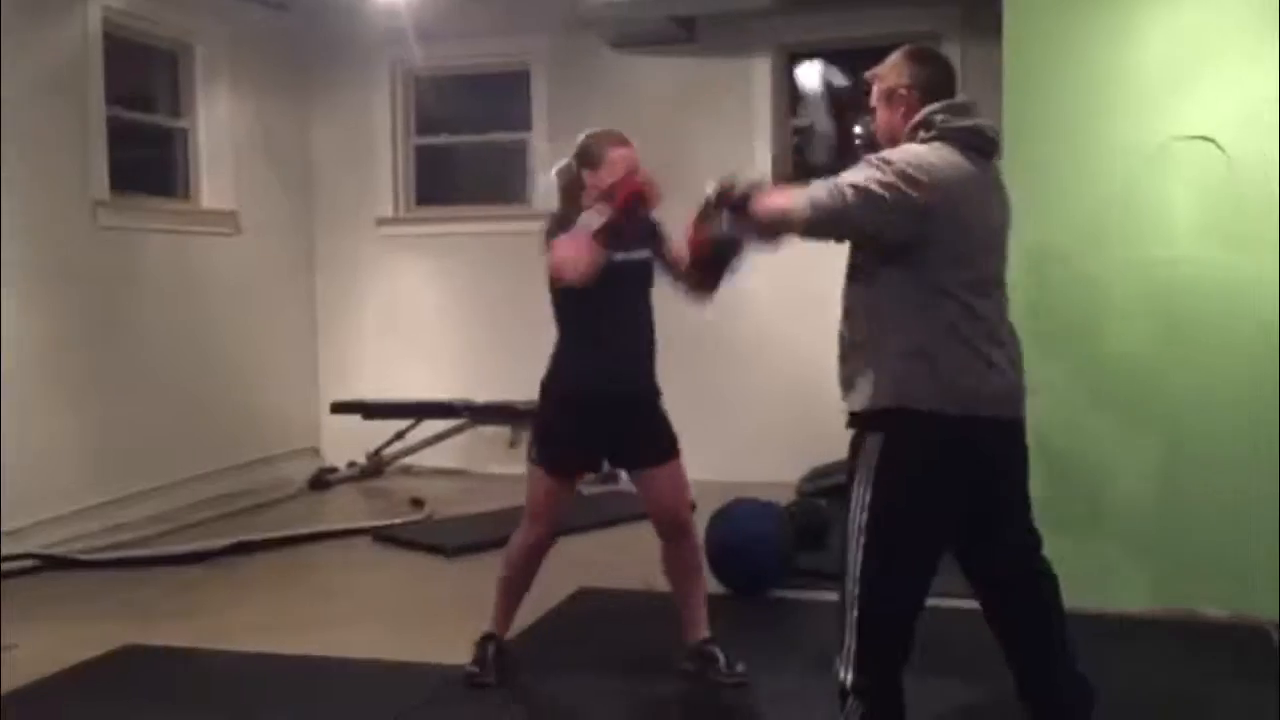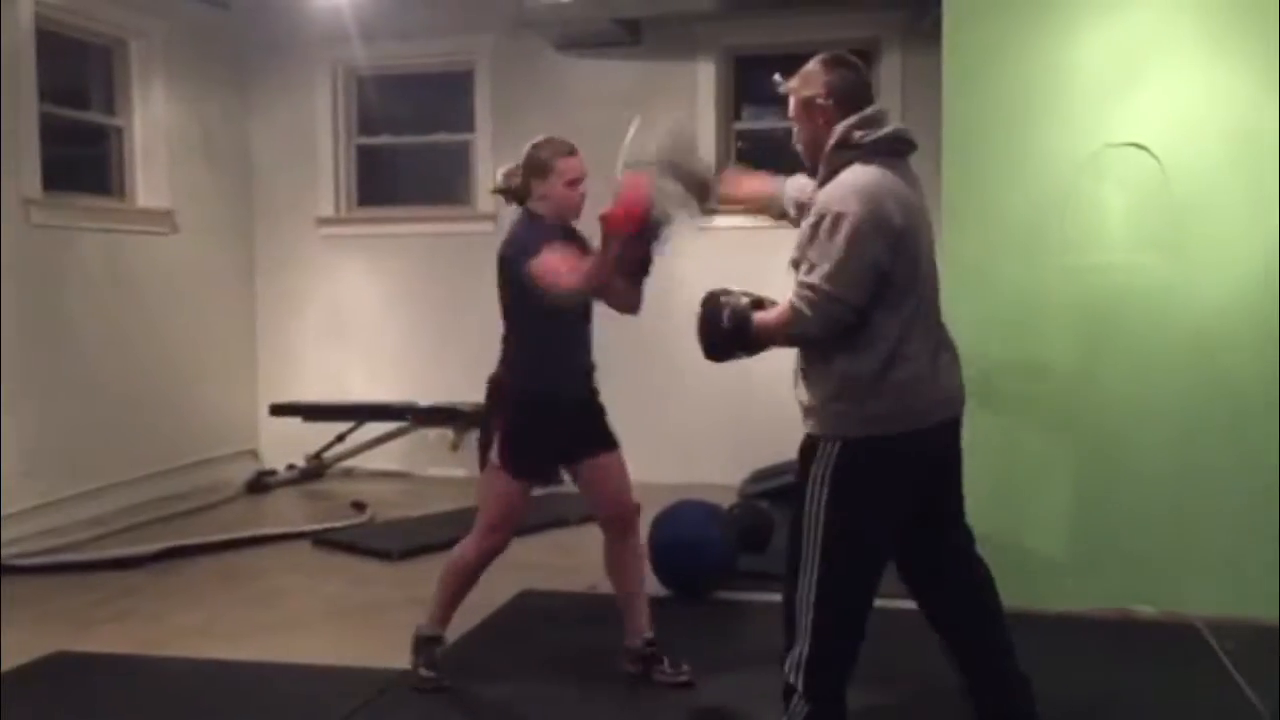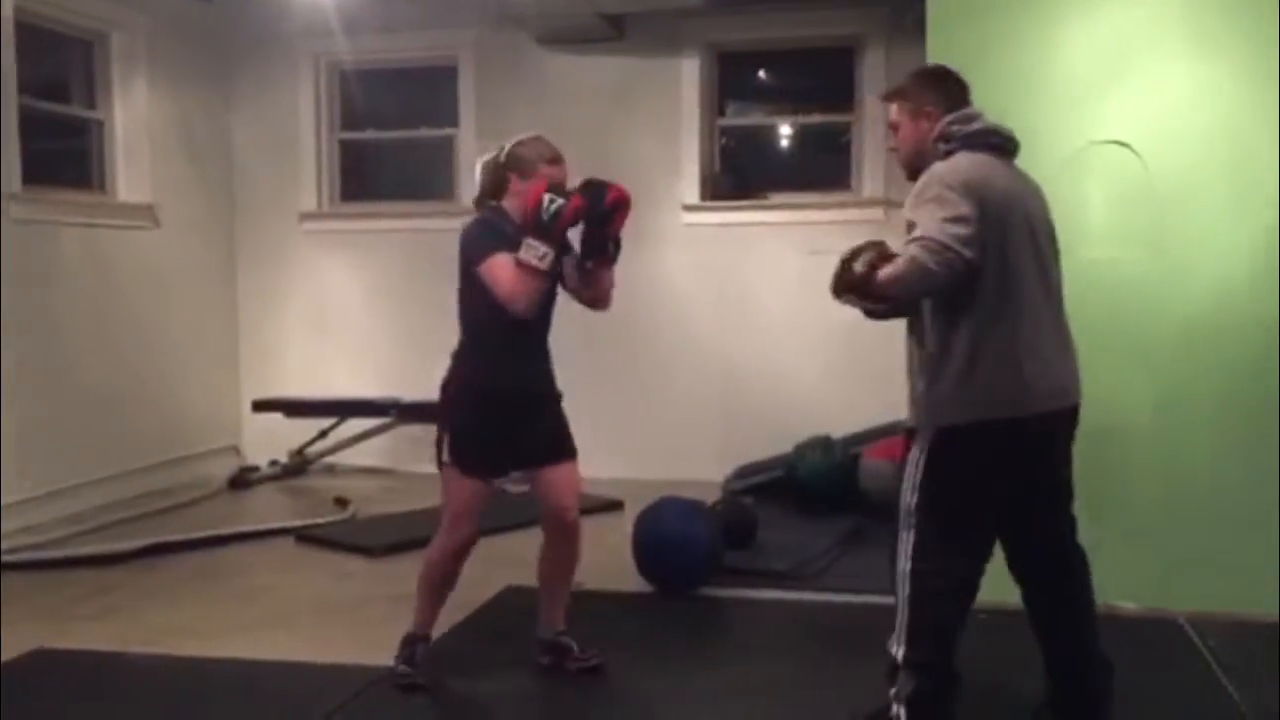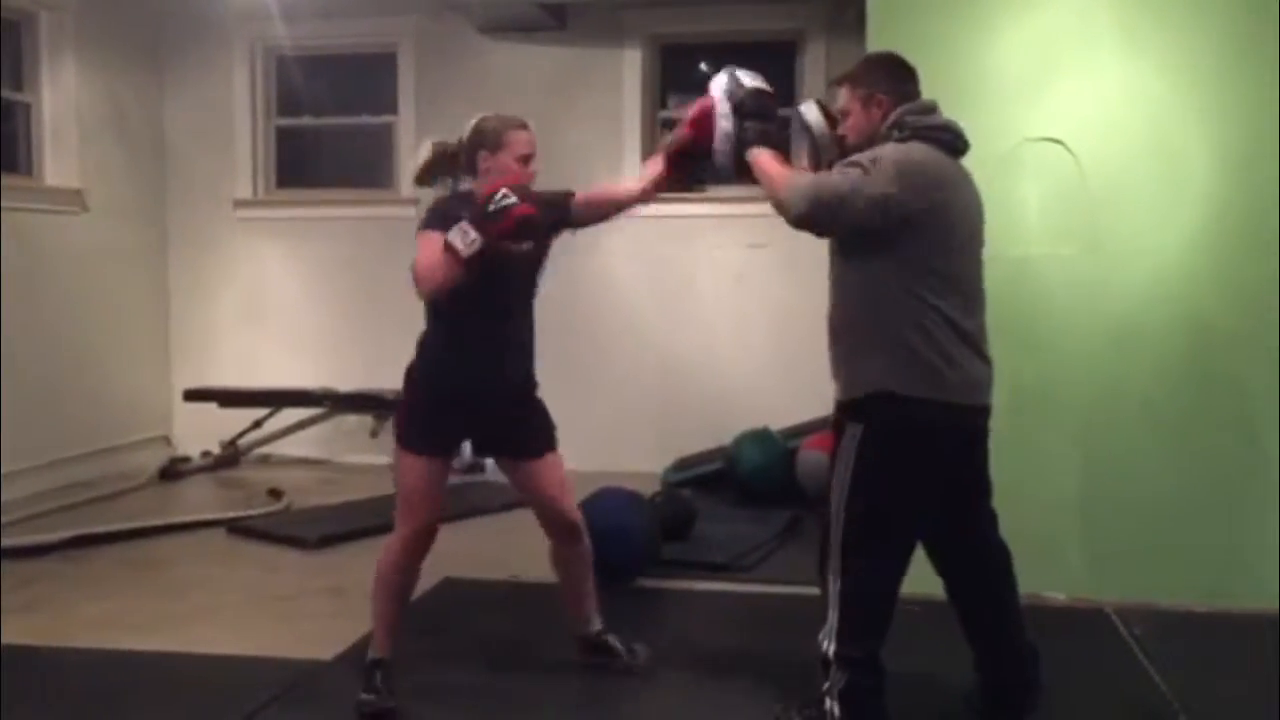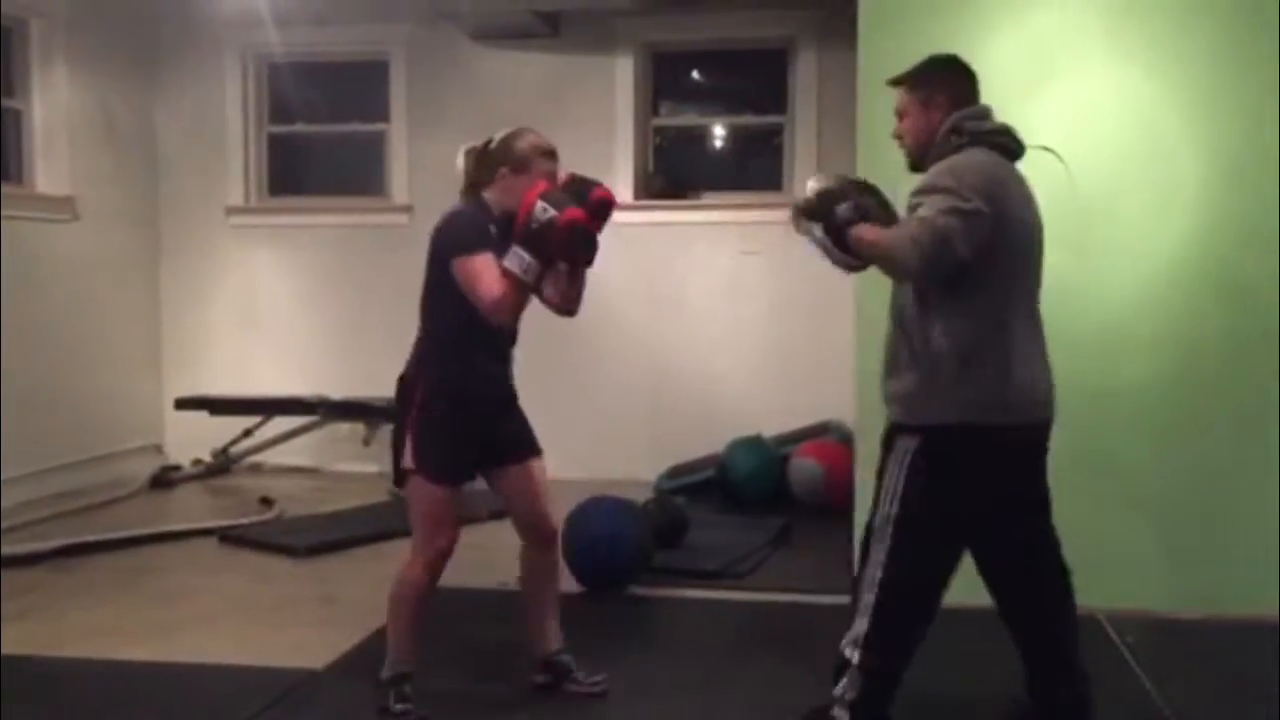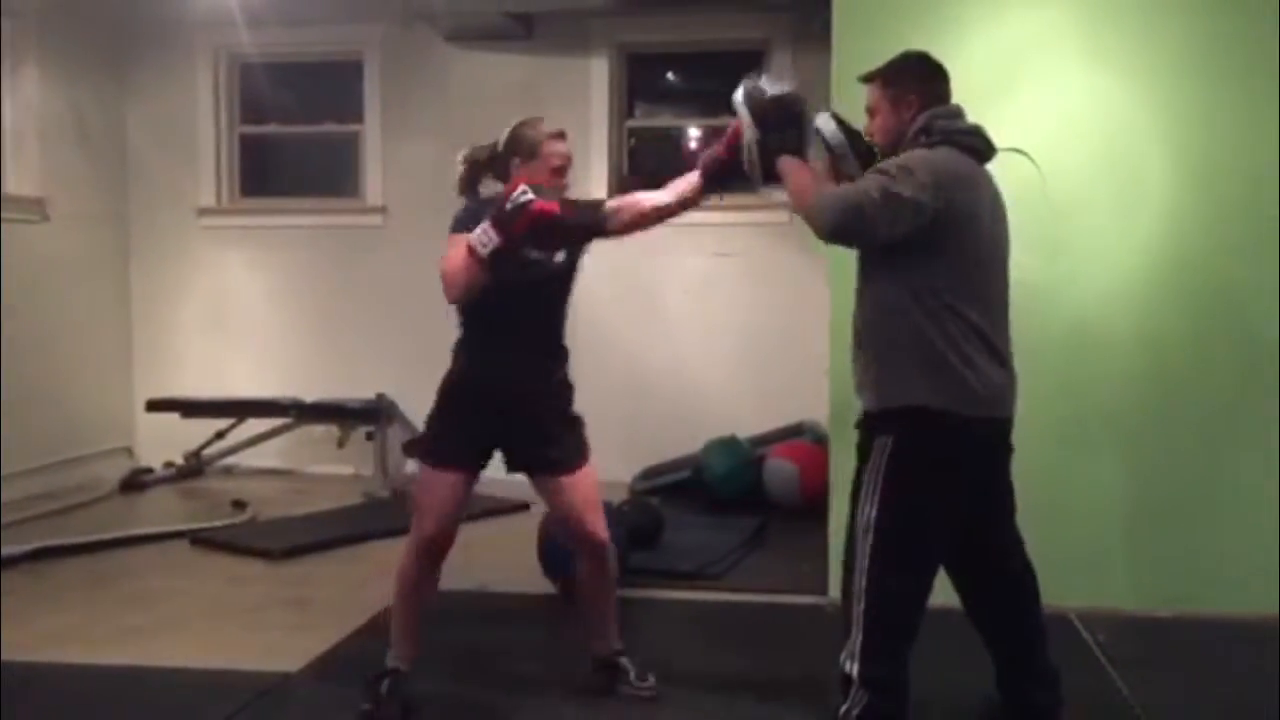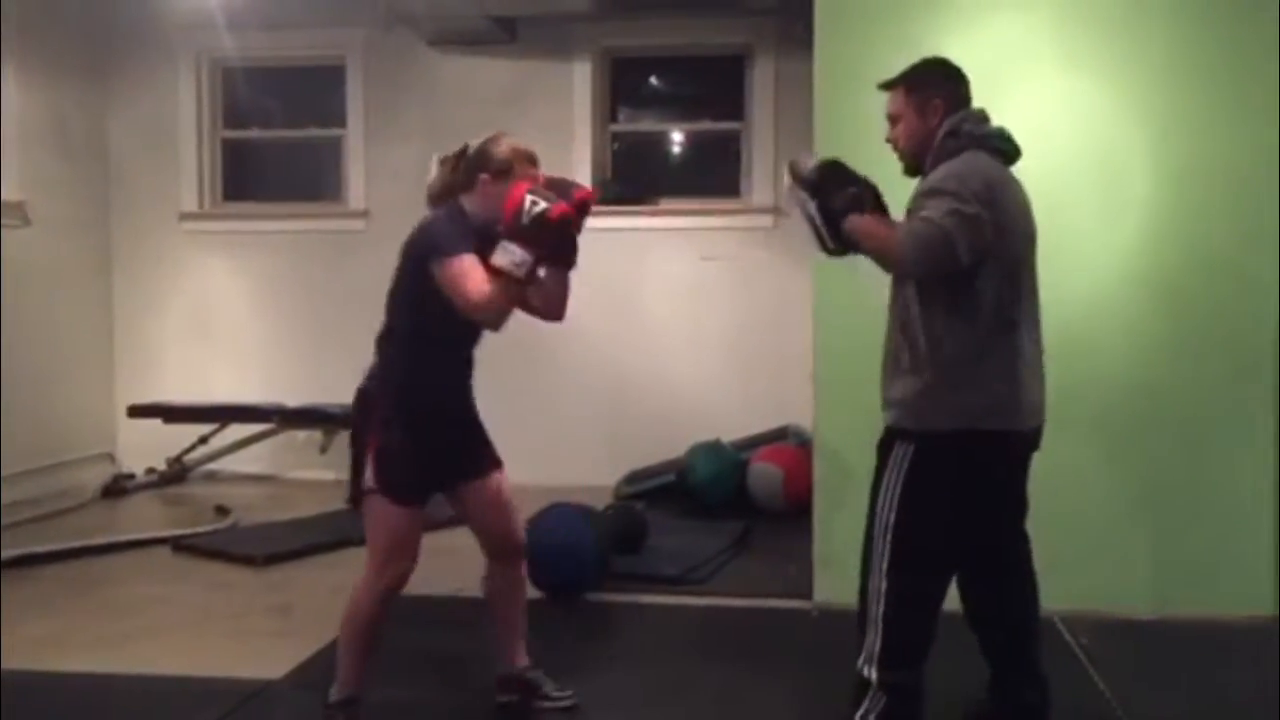
dt=0.7s
person 1, frame 1
left shoulder: (914, 169)
right shoulder: (979, 173)
left elbow: (813, 210)
left wrist: (746, 201)
left hip: (919, 417)
right hip: (994, 411)
left knee: (882, 587)
right knee: (1016, 572)
person 1, frame 2
left shoulder: (851, 195)
right shoulder: (888, 175)
left elbow: (817, 315)
right elbow: (793, 196)
left wrist: (745, 325)
right wrist: (715, 183)
left hip: (865, 427)
right hip: (929, 414)
left knee: (825, 587)
right knee: (949, 568)
person 1, frame 3
left shoulder: (948, 178)
right shoulder: (1018, 181)
left elbow: (931, 267)
left wrist: (872, 280)
right wrist: (895, 284)
left hip: (971, 412)
right hip: (1046, 403)
left knee: (932, 565)
right knee: (1051, 556)
person 1, frame 4
left shoulder: (900, 165)
right shoulder: (944, 171)
left elbow: (806, 202)
right elbow: (847, 206)
left wrist: (756, 144)
right wrist: (823, 157)
left hip: (896, 402)
right hip: (957, 397)
left knee: (860, 553)
right knee: (972, 546)
person 1, frame 5
left shoulder: (962, 175)
right shoulder: (1002, 177)
left elbow: (917, 253)
left wrist: (852, 231)
right wrist: (873, 228)
left hip: (949, 417)
right hip: (1015, 413)
left knee: (895, 573)
right knee: (1028, 563)
person 1, frame 6
left shoulder: (929, 171)
right shoulder: (956, 175)
left elbow: (838, 214)
right elbow: (876, 218)
left wrist: (782, 156)
left hip: (925, 413)
right hip: (976, 410)
left knee: (883, 579)
right knee: (993, 563)
person 1, frame 7
left shoulder: (963, 177)
right shoulder: (989, 177)
left elbow: (919, 254)
left wrist: (853, 218)
right wrist: (871, 219)
left hip: (944, 423)
right hip: (1000, 418)
left knee: (897, 586)
right knee: (996, 569)
person 2, frame 1
left shoulder: (641, 225)
right shoulder: (570, 225)
left elbow: (692, 275)
right elbow: (574, 272)
right wrist: (605, 212)
left hip: (635, 398)
right hip: (572, 399)
left knee: (678, 522)
right knee: (538, 530)
left ankle: (699, 644)
right ankle: (494, 639)
person 2, frame 2
left shoulder: (570, 237)
right shoulder: (526, 238)
left elbow: (627, 303)
right elbow: (571, 287)
left wrist: (634, 252)
right wrist: (620, 236)
left hip: (575, 401)
right hip: (522, 404)
left knee: (622, 516)
right knee: (491, 534)
left ankle: (640, 645)
right ankle: (431, 635)
person 2, frame 3
left shoulder: (548, 233)
right shoulder: (483, 233)
left elbow: (598, 298)
right elbow: (519, 300)
right wrist: (542, 237)
left hip: (535, 395)
right hip: (478, 396)
left knee: (565, 518)
right knee: (460, 532)
left ankle: (552, 637)
right ankle: (417, 638)
person 2, frame 4
left shoulder: (543, 211)
right shoulder: (450, 211)
left elbow: (634, 190)
right elbow: (429, 283)
left wrist: (680, 147)
right wrist: (481, 227)
left hip: (510, 391)
right hip: (440, 389)
left knee: (564, 518)
right knee: (414, 529)
left ankle: (592, 634)
right ankle: (377, 662)
person 2, frame 5
left shoulder: (518, 228)
right shoulder: (462, 227)
left elbow: (564, 304)
right elbow: (496, 309)
left wrist: (574, 243)
right wrist: (532, 245)
left hip: (494, 396)
right hip: (438, 401)
left knee: (542, 528)
right knee: (434, 546)
left ankle: (550, 658)
person 2, frame 6
left shoulder: (573, 219)
right shoulder: (477, 214)
left elbow: (664, 202)
right elbow: (457, 287)
left wrist: (714, 160)
right wrist: (500, 223)
left hip: (544, 403)
right hip: (473, 398)
left knee: (591, 536)
right knee: (428, 538)
left ankle: (607, 658)
person 2, frame 7
left shoulder: (489, 236)
right shoulder: (441, 233)
left elbow: (550, 309)
right elbow: (486, 310)
left wrist: (558, 245)
right wrist: (523, 245)
left hip: (451, 412)
right hip: (395, 416)
left knee: (509, 544)
right knee: (389, 571)
